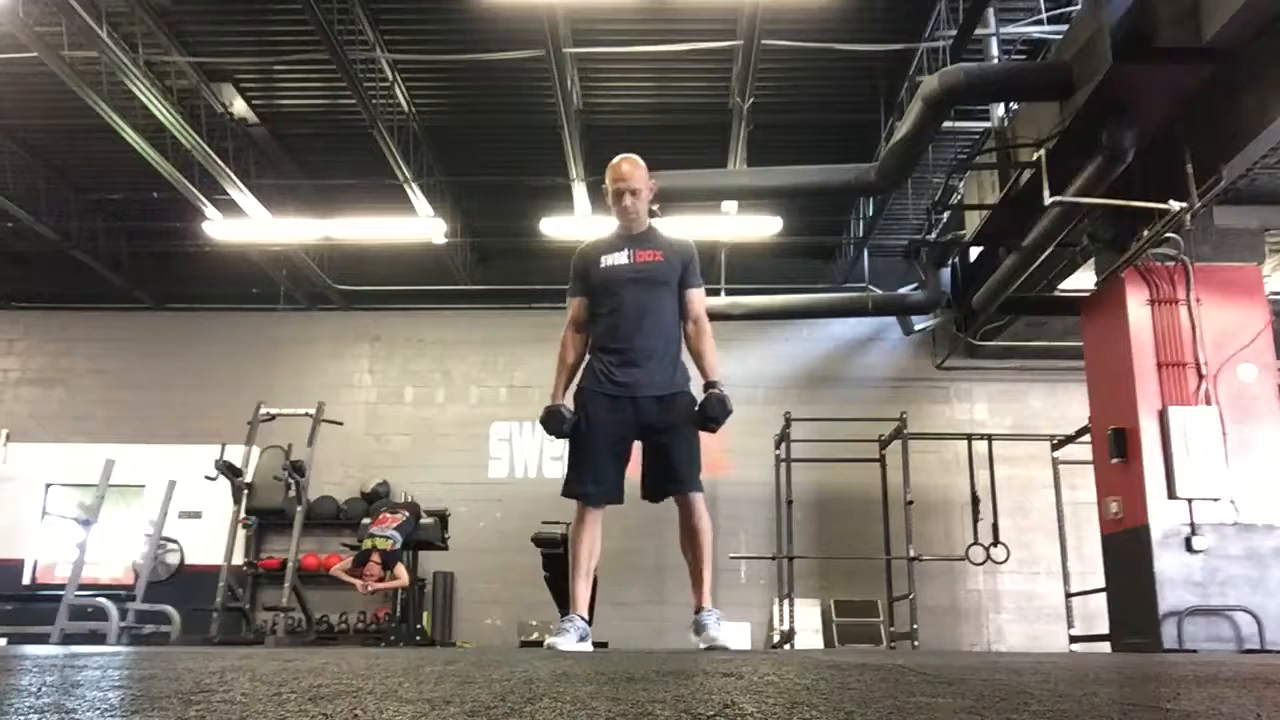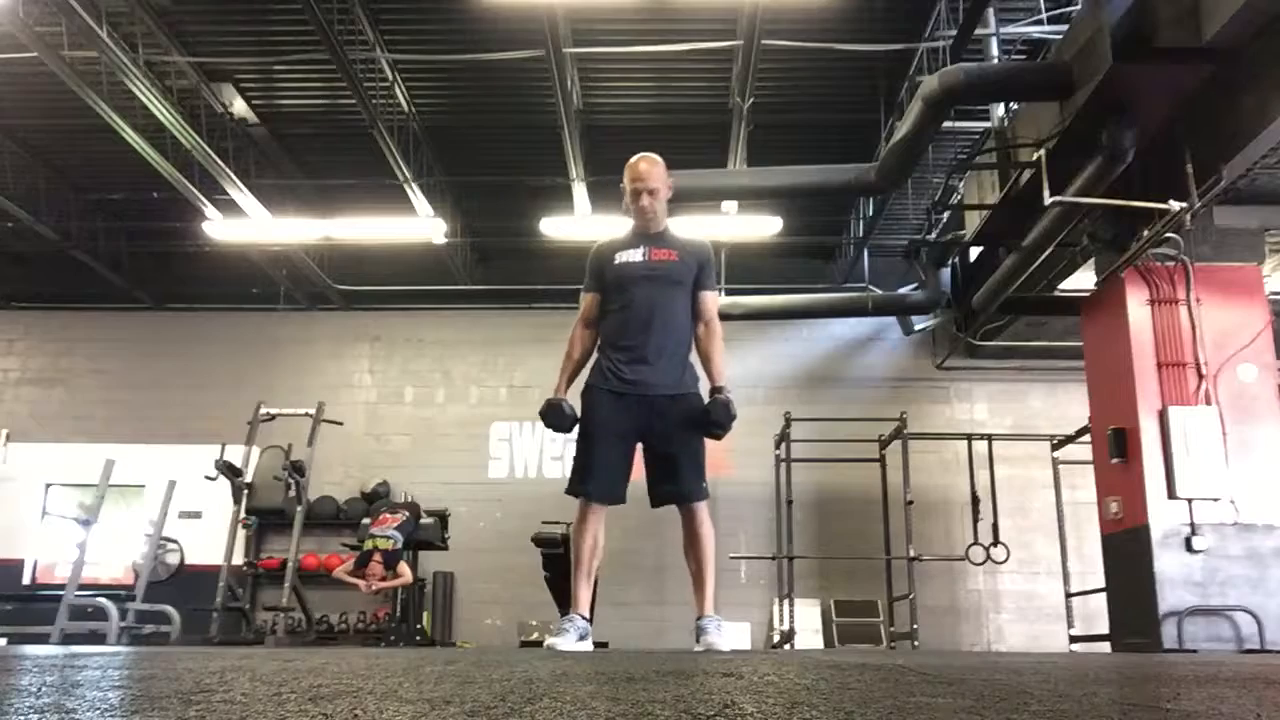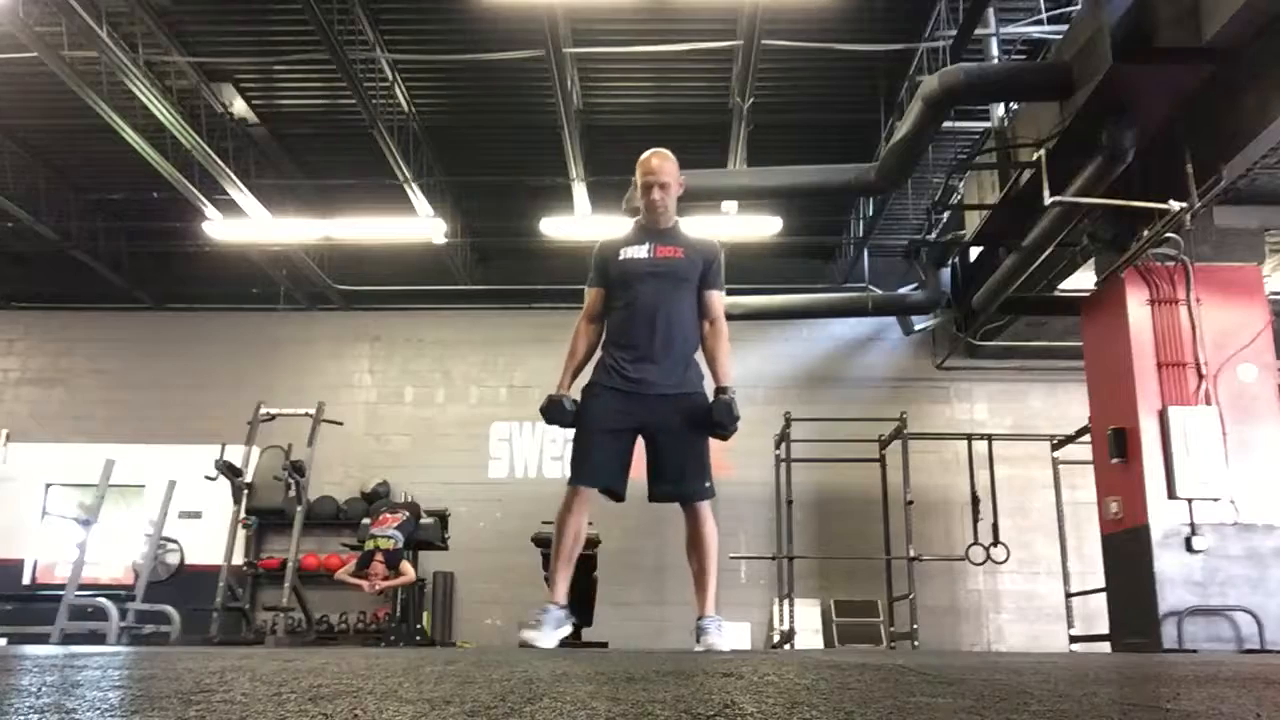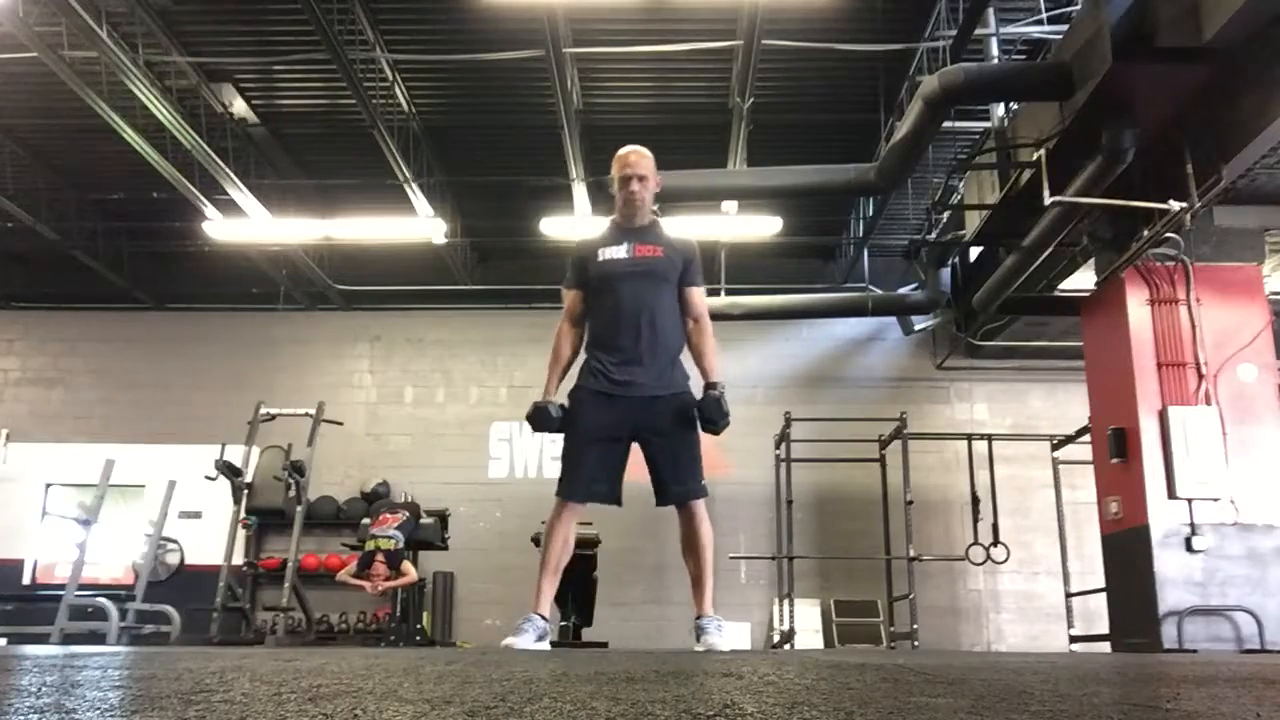
dt=0.2s
person 1, frame 1
left shoulder: (680, 251)
right shoulder: (589, 256)
left elbow: (696, 321)
right elbow: (576, 330)
left wrist: (713, 383)
right wrist: (558, 395)
left hip: (667, 392)
right hip: (602, 395)
left knee: (690, 495)
right knee: (590, 502)
left ankle: (704, 611)
right ankle: (577, 620)
person 1, frame 2
left shoulder: (696, 253)
right shoulder: (605, 254)
left elbow: (707, 324)
right elbow: (586, 326)
left wrist: (719, 388)
right wrist: (560, 389)
left hip: (675, 394)
right hip: (610, 392)
left knee: (694, 501)
right knee: (593, 501)
left ankle: (707, 620)
right ankle: (579, 619)
person 1, frame 3
left shoulder: (703, 251)
right shoulder: (610, 250)
left elbow: (714, 324)
right elbow: (591, 321)
left wrist: (723, 389)
right wrist: (563, 384)
left hip: (678, 392)
right hip: (613, 388)
left knee: (697, 501)
right knee: (580, 490)
left ankle: (707, 620)
right ankle: (556, 609)
person 1, frame 4
left shoulder: (681, 249)
right shoulder: (588, 251)
left elbow: (697, 320)
right elbow: (571, 325)
left wrist: (714, 385)
right wrist: (549, 391)
left hip: (666, 393)
right hip: (599, 393)
left knee: (691, 501)
right knee: (570, 500)
left ankle: (706, 620)
right ankle: (538, 619)
